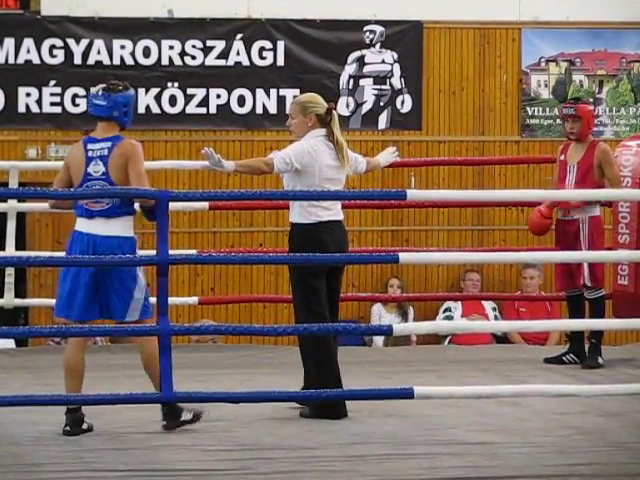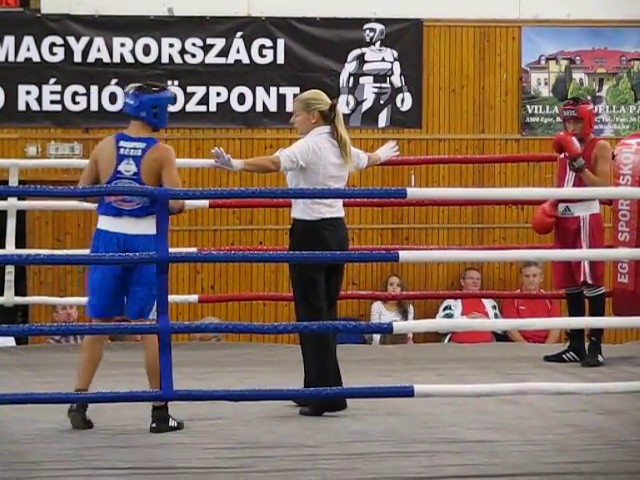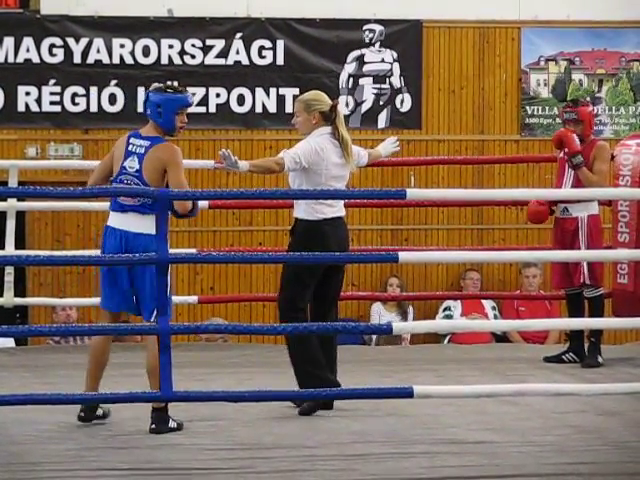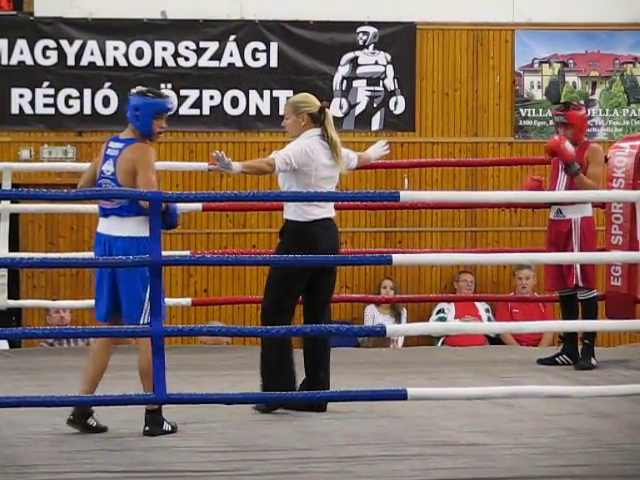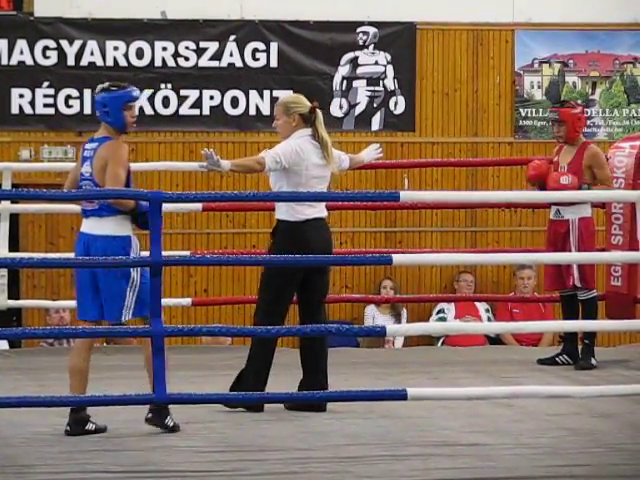
dt=0.3s
person 1, frame 1
left shoulder: (76, 150)
right shoulder: (129, 148)
left elbow: (55, 200)
right elbow: (144, 195)
right wrist: (156, 205)
left hip: (82, 241)
right hip: (118, 244)
left knee: (77, 330)
right knee: (143, 326)
left ankle: (73, 415)
right ankle: (170, 409)
person 1, frame 2
left shoulder: (105, 146)
right shoulder: (161, 152)
left elbow: (81, 192)
right elbow: (176, 204)
right wrist: (156, 197)
left hip: (107, 238)
right hip: (144, 242)
left knee: (99, 324)
left ankle: (79, 402)
right ankle: (160, 413)
person 1, frame 3
left shoulder: (123, 142)
right shoulder: (169, 152)
left elbow: (93, 184)
right elbow: (183, 206)
right wrist: (187, 202)
left hip: (114, 234)
right hip: (147, 240)
left knee: (111, 318)
right knee: (156, 327)
left ankle: (89, 401)
right ankle: (160, 414)
person 1, frame 4
left shoulder: (109, 147)
right shoulder: (143, 151)
left elbow: (83, 189)
right elbow: (148, 200)
right wrist: (167, 211)
left hip: (106, 239)
right hip: (134, 242)
left knee: (109, 328)
right knee: (147, 330)
left ankle: (81, 409)
right ankle: (153, 416)
person 1, frame 5
left shoulder: (87, 147)
right shoulder: (116, 147)
left elbow: (69, 192)
right elbow: (116, 197)
right wrist: (141, 209)
left hip: (87, 239)
right hip: (114, 242)
left knee: (88, 328)
right knee: (149, 321)
left ankle: (77, 415)
right ankle: (158, 408)
person 2, frame 1
left shoulder: (304, 149)
right shoulder: (339, 149)
left elbow: (266, 165)
right elbow: (367, 164)
left wrist: (228, 165)
right wrist: (384, 158)
left hip: (309, 237)
right hip: (336, 235)
left knee: (312, 317)
right knee: (326, 315)
left ankle: (327, 402)
right ankle: (318, 391)
person 2, frame 2
left shoulder: (309, 145)
right shoulder: (341, 146)
left elbow: (274, 163)
right elbow: (368, 159)
left wrist: (236, 164)
right wrist: (385, 154)
left hip: (311, 233)
right hip: (337, 232)
left knee: (311, 314)
right knee: (325, 311)
left ankle: (325, 394)
right ankle: (320, 390)
person 2, frame 3
left shoulder: (312, 145)
right shoulder: (342, 145)
left elbow: (278, 164)
right elbow: (368, 155)
left wrist: (242, 166)
right wrist: (385, 149)
left hip: (311, 233)
right hip: (337, 232)
left knee: (292, 308)
right knee: (325, 312)
left ankle: (318, 386)
right ankle: (321, 390)
person 2, frame 4
left shoulder: (302, 148)
right shoulder: (332, 148)
left elbow: (269, 165)
right elbow: (358, 158)
left wrist: (235, 167)
right wrist: (374, 152)
left hip: (301, 235)
right hip: (327, 234)
left knee: (276, 312)
right knee: (318, 314)
left ankle: (278, 391)
right ankle: (314, 394)
person 2, frame 5
left shoulder: (292, 147)
right shoulder: (323, 149)
left elbow: (259, 163)
right elbow: (350, 161)
left wrist: (223, 165)
right wrist: (366, 156)
left hip: (293, 235)
right hip: (320, 234)
left knee: (269, 313)
right knee: (314, 314)
left ankle: (249, 391)
right ankle: (313, 394)
person 3, frame 1
left shoulder: (601, 150)
right shoulder: (563, 150)
left elbow: (616, 188)
left wrist: (587, 199)
right wrist: (546, 207)
left hip: (588, 221)
right hip: (565, 221)
left knee: (592, 283)
right knee: (571, 285)
left ankle: (595, 348)
right ankle: (576, 348)
person 3, frame 2
left shoulder: (600, 147)
right shoulder: (564, 147)
left elbow: (602, 186)
left wrist: (577, 160)
right wrist: (550, 206)
left hip: (587, 218)
right hip: (564, 218)
left knee: (591, 281)
right knee: (570, 283)
left ankle: (595, 346)
right ankle: (575, 345)
person 3, frame 3
left shoulder: (600, 148)
right shoulder: (563, 148)
left elbow: (597, 186)
left wrist: (576, 156)
left hip: (586, 218)
right hip: (563, 219)
left knee: (591, 281)
right knee: (569, 284)
left ankle: (594, 347)
right ankle: (575, 346)
person 3, frame 4
left shoulder: (593, 150)
right shoulder: (556, 150)
left elbow: (595, 187)
left wrist: (571, 163)
right wrist: (540, 189)
left hip: (580, 221)
right hip: (556, 220)
left knee: (584, 284)
right knee: (563, 285)
left ankle: (588, 349)
right ankle: (569, 348)
person 3, frame 5
left shoulder: (592, 152)
right shoulder: (558, 151)
left elbow: (609, 188)
left wrist: (579, 186)
right wrist: (542, 183)
left hip: (578, 221)
right hip: (556, 221)
left knee: (584, 284)
right knee: (564, 286)
left ankle: (588, 349)
right ankle: (569, 348)
